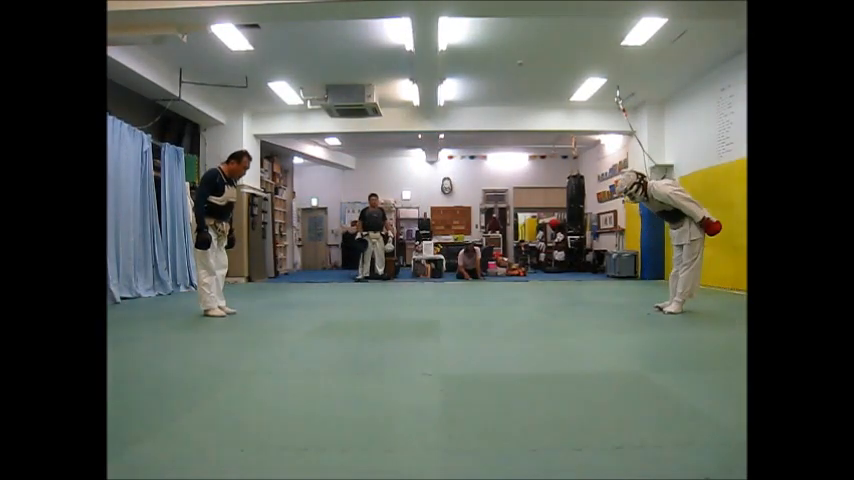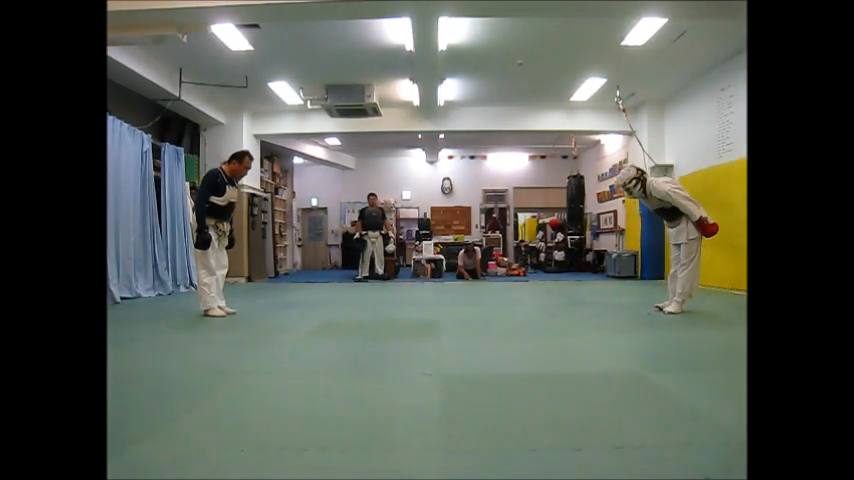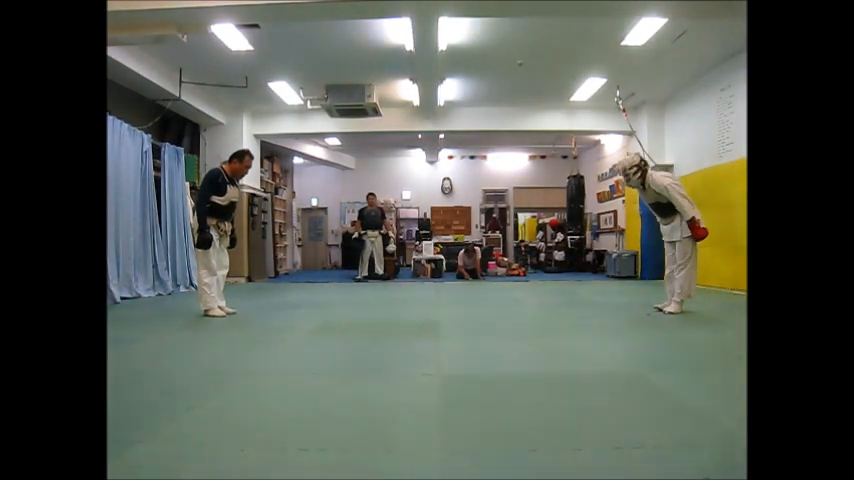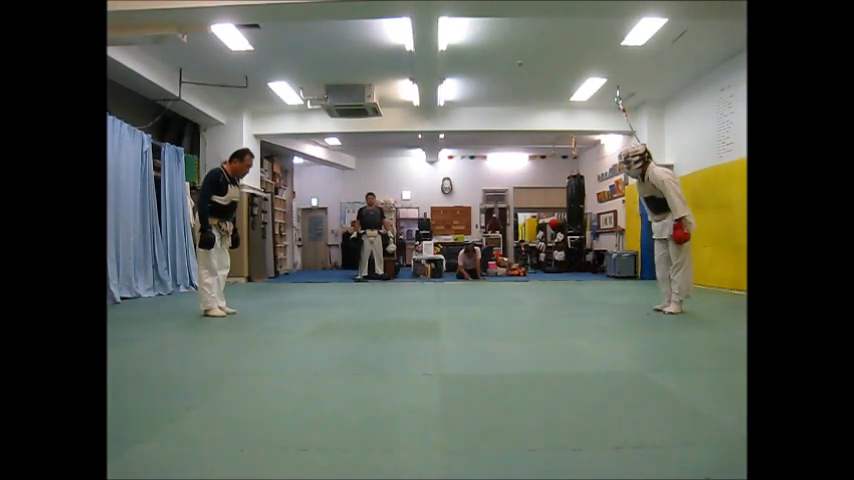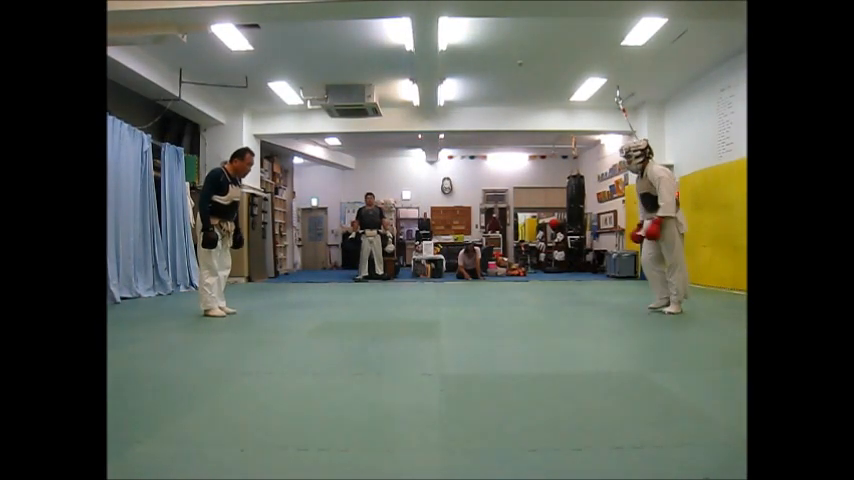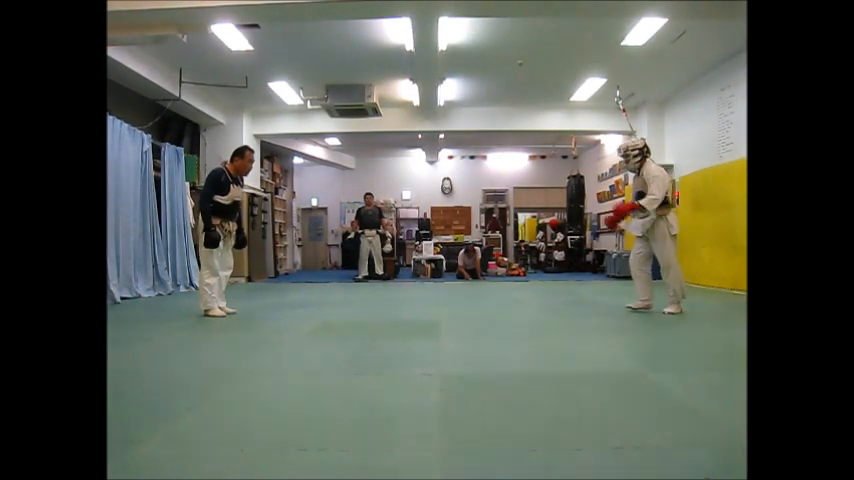
dt=0.1s
person 1, frame 1
left shoulder: (231, 180)
right shoulder: (212, 176)
right elbow: (199, 204)
left wrist: (230, 231)
right wrist: (202, 230)
left hip: (220, 227)
right hip: (207, 226)
left knee: (220, 266)
right knee: (207, 267)
left ankle: (219, 303)
right ankle: (209, 306)
person 1, frame 2
left shoulder: (233, 180)
right shoulder: (213, 176)
right elbow: (200, 203)
left wrist: (230, 231)
right wrist: (202, 230)
left hip: (220, 227)
right hip: (207, 226)
left knee: (220, 267)
right knee: (207, 267)
left ankle: (219, 304)
right ankle: (209, 306)
person 1, frame 3
left shoulder: (234, 180)
right shoulder: (214, 176)
right elbow: (201, 203)
left wrist: (231, 230)
right wrist: (203, 230)
left hip: (222, 227)
right hip: (208, 226)
left knee: (221, 266)
right knee: (208, 267)
left ankle: (219, 304)
right ankle: (209, 306)
person 1, frame 4
left shoulder: (235, 179)
right shoulder: (215, 175)
right elbow: (202, 203)
left wrist: (234, 230)
right wrist: (205, 229)
left hip: (224, 227)
right hip: (210, 226)
left knee: (222, 267)
right knee: (209, 267)
left ankle: (219, 303)
right ankle: (209, 306)
person 1, frame 5
left shoulder: (237, 179)
right shoulder: (216, 175)
right elbow: (203, 203)
left wrist: (237, 230)
right wrist: (207, 229)
left hip: (226, 227)
right hip: (211, 225)
left knee: (223, 267)
right knee: (210, 267)
left ankle: (219, 303)
right ankle: (209, 306)
person 1, frame 6
left shoulder: (239, 179)
right shoulder: (217, 175)
right elbow: (204, 202)
left wrist: (240, 230)
right wrist: (209, 229)
left hip: (228, 227)
right hip: (213, 226)
left knee: (225, 267)
right knee: (211, 267)
left ankle: (219, 303)
right ankle: (209, 306)
person 2, frame 1
left shoulder: (661, 190)
right shoulder: (645, 195)
left elbow: (689, 205)
left wrist: (707, 224)
left hip: (692, 226)
right hip: (678, 229)
left knee: (688, 265)
right knee: (678, 265)
left ankle: (678, 302)
right ankle: (673, 300)
person 2, frame 2
left shoulder: (661, 187)
right shoulder: (643, 194)
left elbow: (688, 204)
left wrist: (704, 224)
left hip: (691, 225)
right hip: (675, 228)
left knee: (687, 264)
right knee: (676, 265)
left ankle: (678, 303)
right ankle: (673, 300)
person 2, frame 3
left shoulder: (660, 181)
right shoulder: (641, 187)
left elbow: (683, 203)
left wrist: (694, 226)
right wrist: (665, 225)
left hip: (684, 225)
right hip: (669, 227)
left knee: (683, 264)
right knee: (671, 265)
left ankle: (677, 302)
right ankle: (671, 300)
person 2, frame 4
left shoulder: (661, 175)
right shoulder: (640, 181)
left elbow: (677, 201)
left wrist: (680, 226)
right wrist: (656, 224)
left hip: (676, 224)
right hip: (661, 224)
left knee: (679, 263)
right knee: (661, 262)
left ankle: (676, 302)
right ankle: (669, 299)
person 2, frame 5
left shoulder: (659, 173)
right shoulder: (640, 177)
left elbow: (667, 201)
left wrist: (656, 224)
right wrist: (640, 226)
left hip: (669, 223)
right hip: (653, 224)
left knee: (674, 263)
right knee: (648, 261)
left ankle: (676, 302)
right ankle: (662, 298)
person 2, frame 6
left shoulder: (655, 172)
right shoulder: (637, 175)
left elbow: (655, 198)
right elbow: (636, 199)
left wrist: (631, 207)
right wrist: (619, 214)
left hip: (661, 222)
right hip: (645, 224)
left knee: (668, 263)
right knee: (637, 262)
left ankle: (676, 303)
right ankle: (644, 300)
